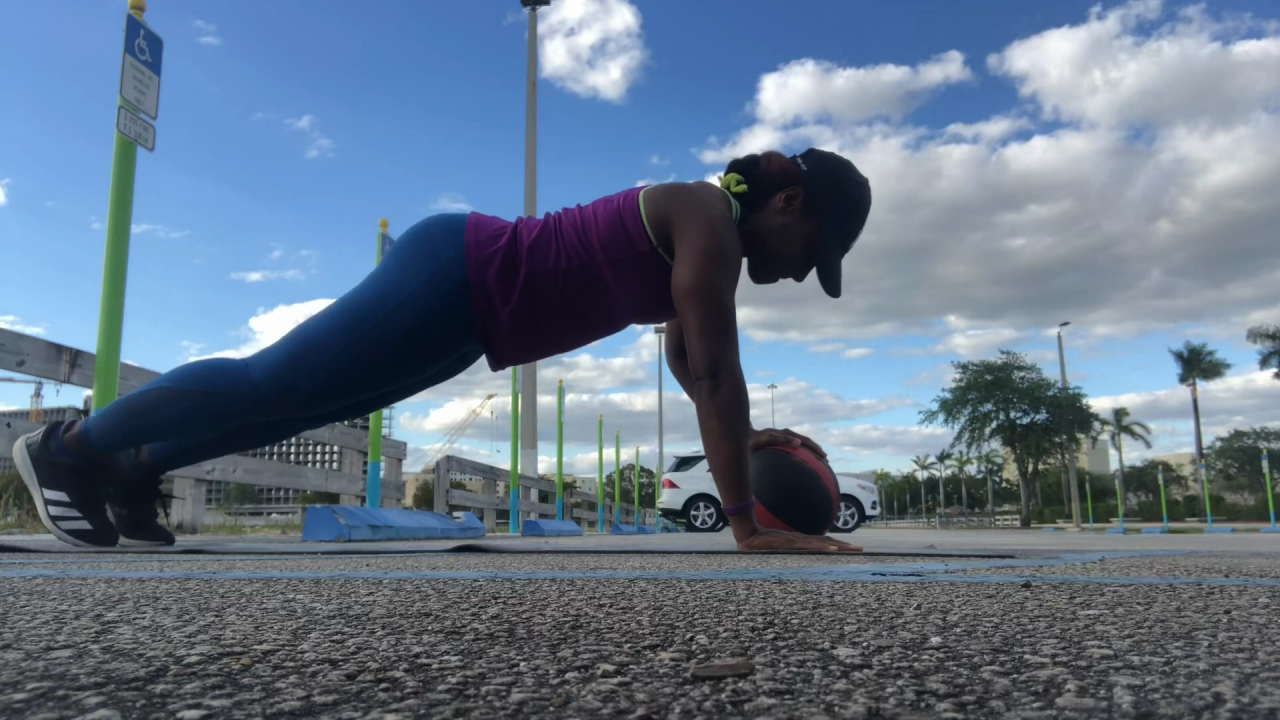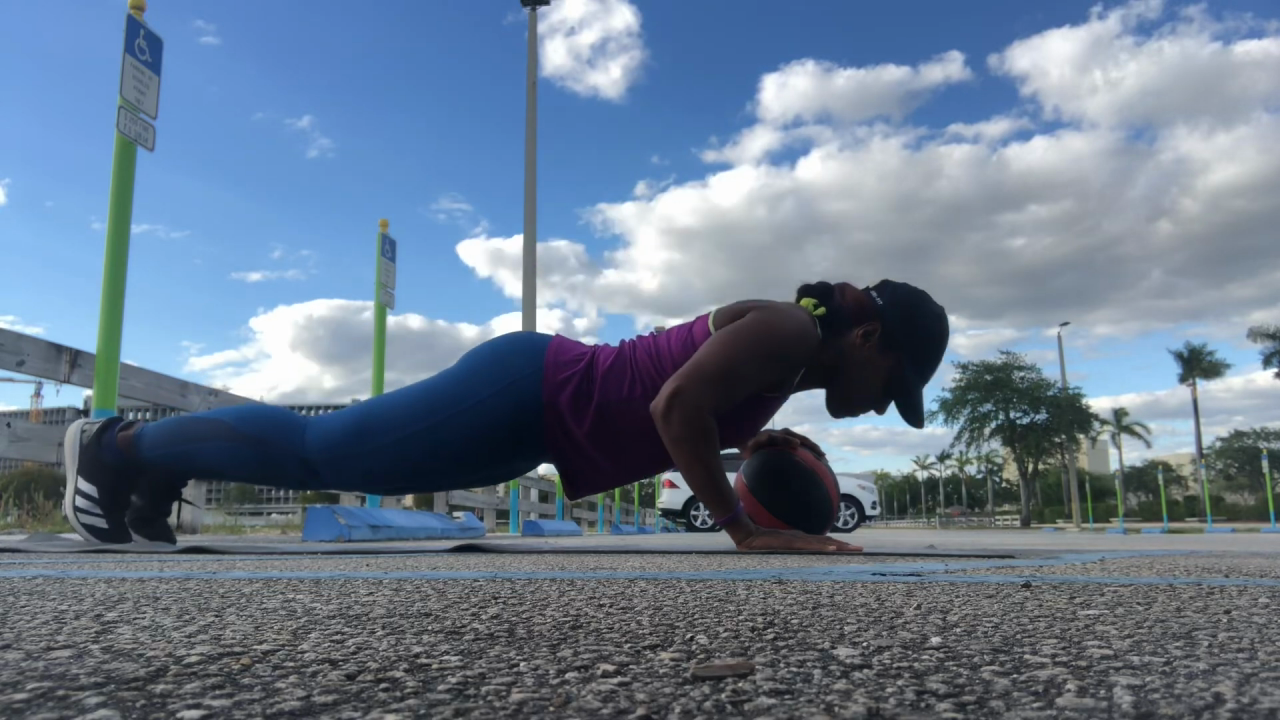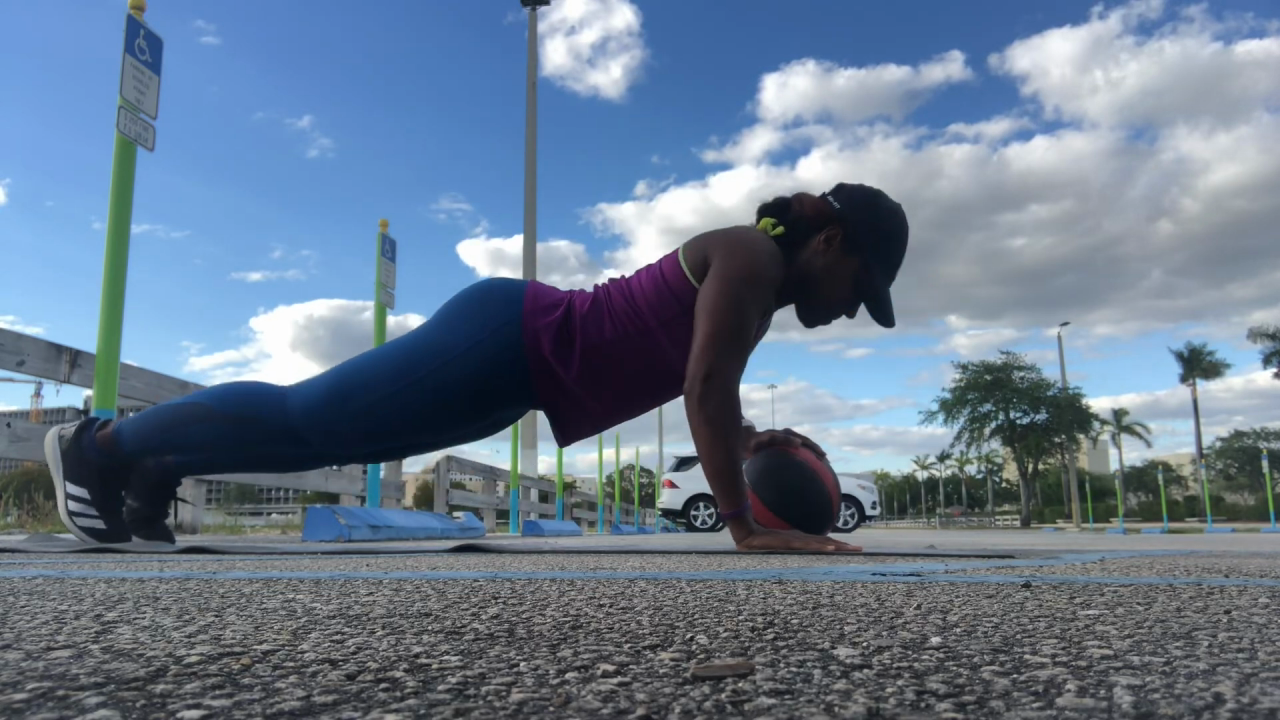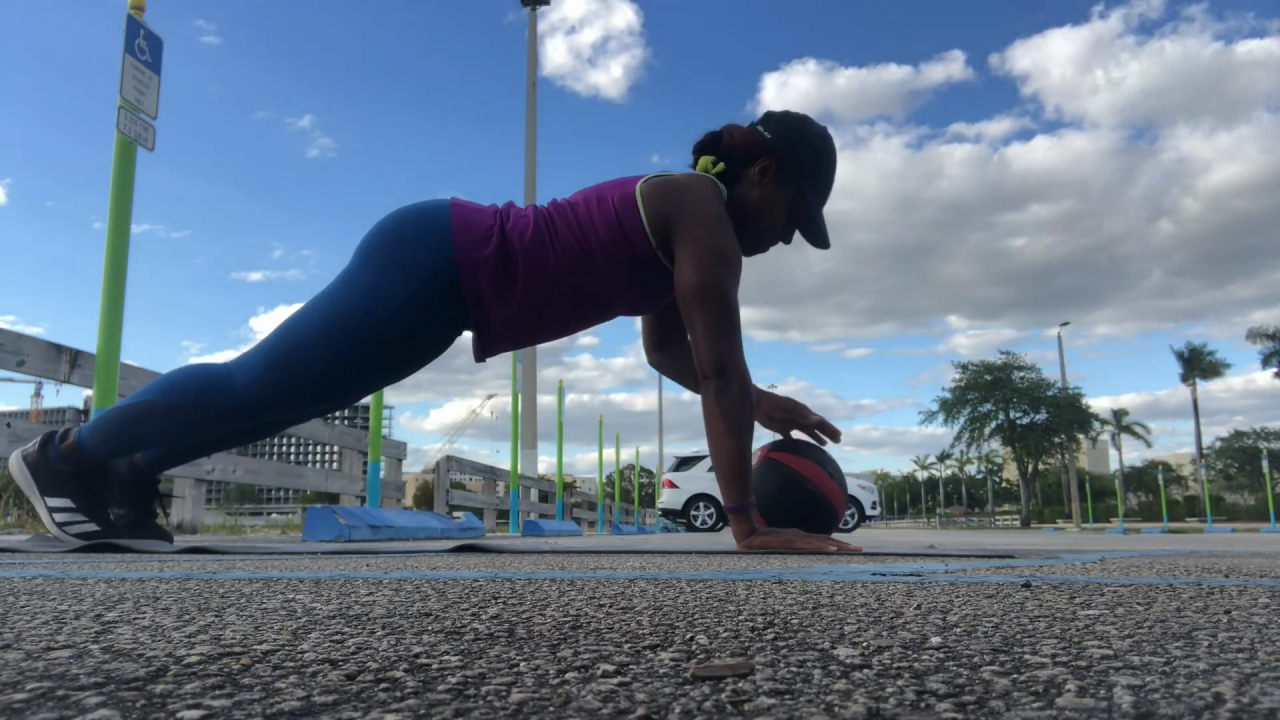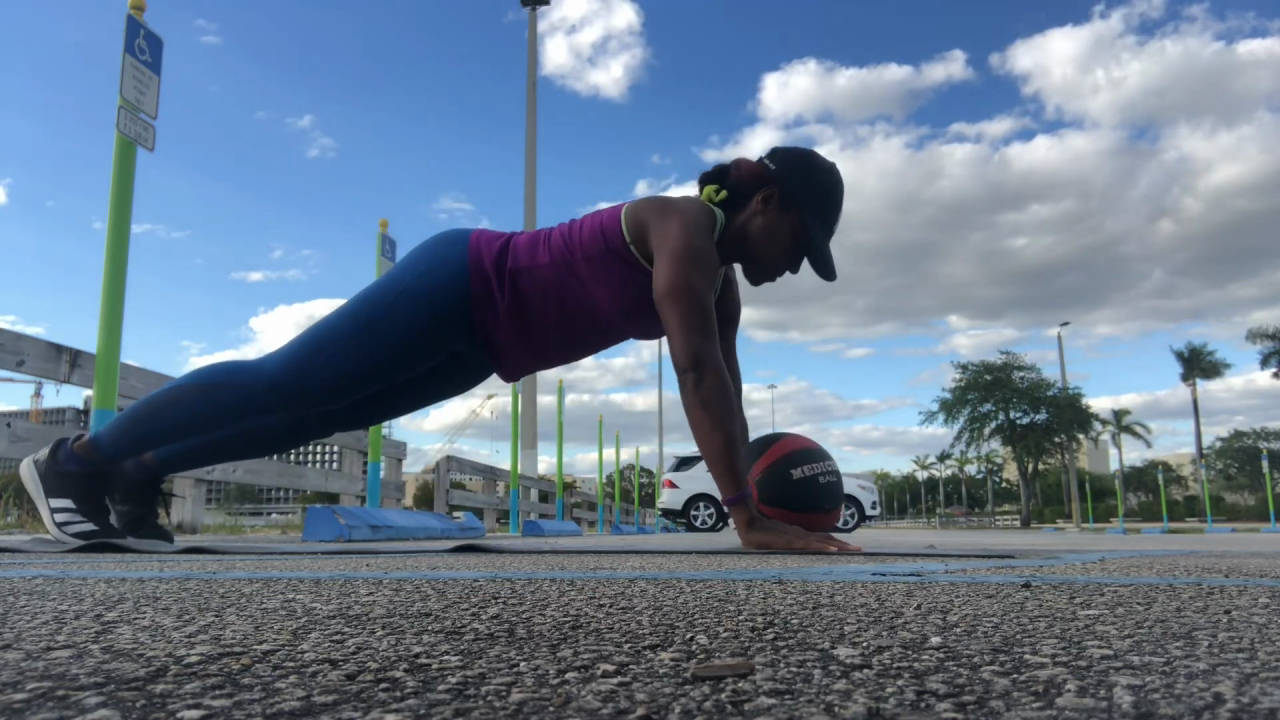
dt=0.7s
person 1, frame 1
left shoulder: (707, 236)
right shoulder: (712, 220)
left elbow: (685, 359)
right elbow: (715, 371)
left wrist: (742, 437)
right wrist: (747, 524)
left hip: (466, 307)
right hip: (454, 278)
left knee: (301, 402)
right knee: (269, 386)
left ankle: (137, 474)
right ankle: (68, 447)
person 1, frame 2
left shoulder: (780, 347)
right shoulder: (793, 333)
right elbow: (673, 408)
left wrist: (751, 435)
right wrist: (743, 529)
left hip: (540, 401)
right hip: (525, 398)
left knee: (327, 446)
right knee: (313, 448)
left ankle: (155, 470)
right ankle: (118, 446)
person 1, frame 3
left shoulder: (757, 285)
right shoulder: (753, 258)
left elbow: (706, 385)
right elbow: (702, 387)
left wrist: (748, 442)
right wrist: (741, 523)
left hip: (517, 363)
right hip: (501, 343)
left knee: (316, 431)
right knee: (300, 418)
left ankle: (151, 474)
right ankle: (98, 444)
person 1, frame 4
left shoulder: (680, 218)
right shoulder: (704, 211)
left elbow: (667, 349)
right elbow: (721, 369)
left wrist: (763, 406)
right wrist: (746, 522)
left hip: (449, 269)
right hip: (432, 268)
left knee: (276, 393)
right knee: (255, 385)
left ankle: (128, 474)
right ankle: (66, 455)
person 1, frame 5
left shoulder: (719, 285)
right shoulder: (682, 224)
left elbow: (723, 400)
right elbow: (694, 371)
left wrist: (746, 506)
right wrist: (752, 511)
left hip: (476, 348)
right hip: (457, 285)
left knee: (317, 413)
right knee: (277, 385)
left ankle: (139, 475)
right ankle: (76, 460)
